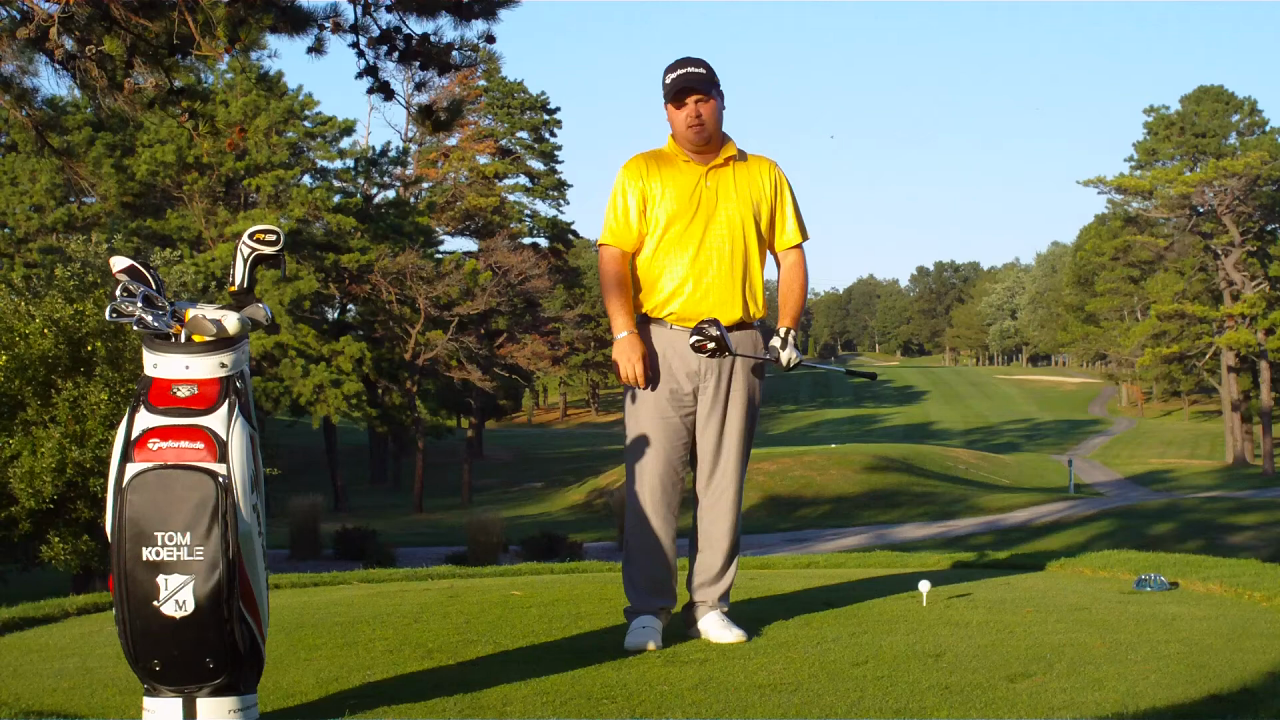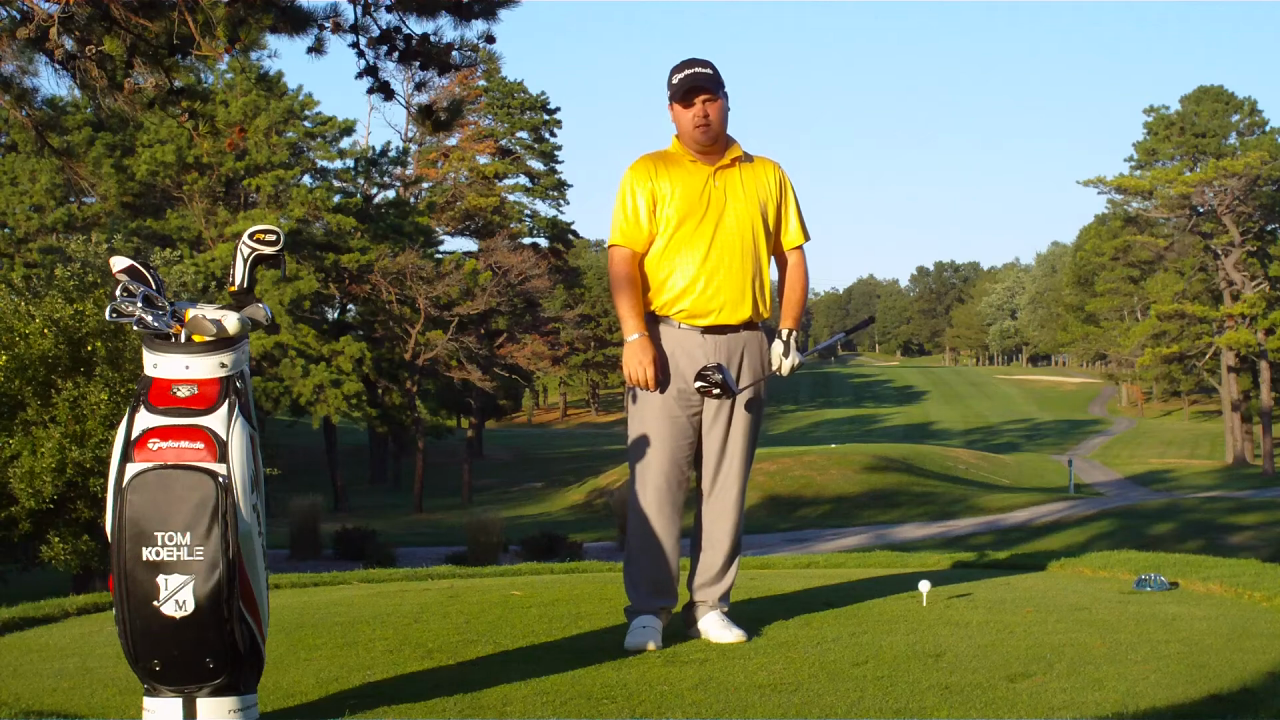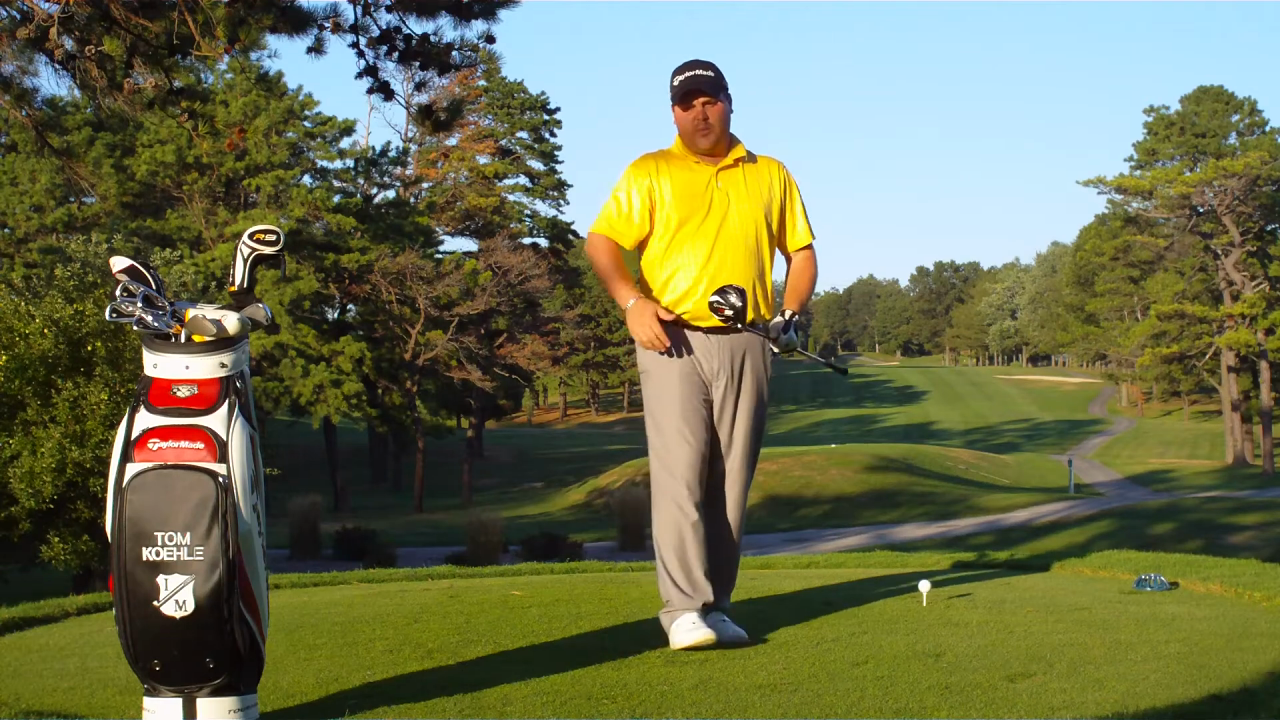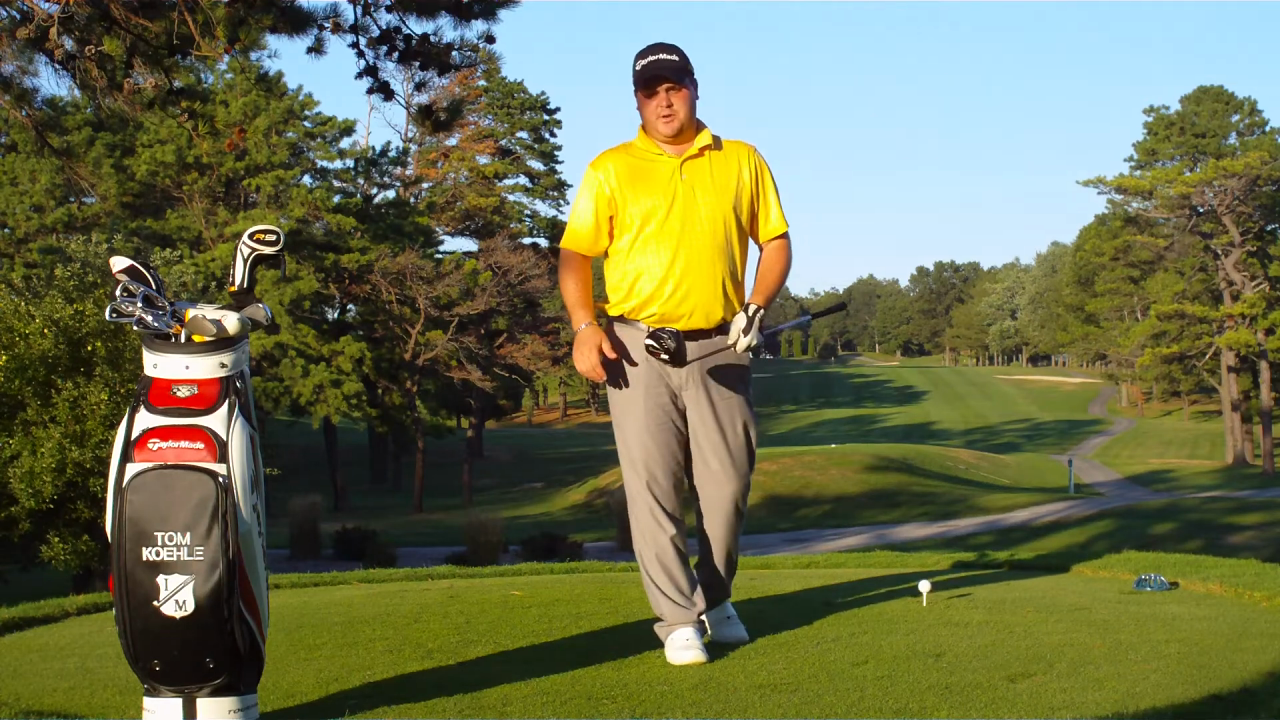
dt=1s
person 1, frame 1
left shoulder: (764, 175)
right shoulder: (641, 172)
left elbow: (791, 257)
right elbow: (614, 255)
left wrist: (786, 330)
right wrist: (625, 332)
left hip: (737, 348)
right hip: (660, 342)
left knee: (723, 481)
right knee: (652, 477)
left ankle: (710, 605)
right ankle: (648, 609)
person 1, frame 2
left shoulder: (767, 175)
right shoulder: (648, 173)
left elbow: (791, 258)
right elbow: (623, 258)
left wrist: (788, 333)
right wrist: (635, 337)
left hip: (742, 346)
right hip: (668, 342)
left knee: (726, 481)
right knee: (656, 476)
left ankle: (710, 605)
right ankle: (649, 608)
person 1, frame 3
left shoulder: (771, 175)
right shoulder: (648, 173)
left elbow: (802, 253)
right elbow: (602, 241)
left wrist: (790, 314)
right wrist: (631, 300)
left hip: (745, 345)
right hip: (673, 341)
left knee: (730, 480)
right knee: (680, 471)
left ankle: (715, 606)
right ankle: (684, 610)
person 1, frame 4
left shoulder: (743, 162)
right shoulder: (610, 169)
left elbow: (776, 241)
right elbow: (575, 252)
left wrist: (756, 307)
right wrist: (583, 323)
left hip: (719, 349)
right hip: (636, 347)
left knee: (728, 484)
right knee: (654, 488)
left ankle: (716, 600)
right ankle: (679, 621)
